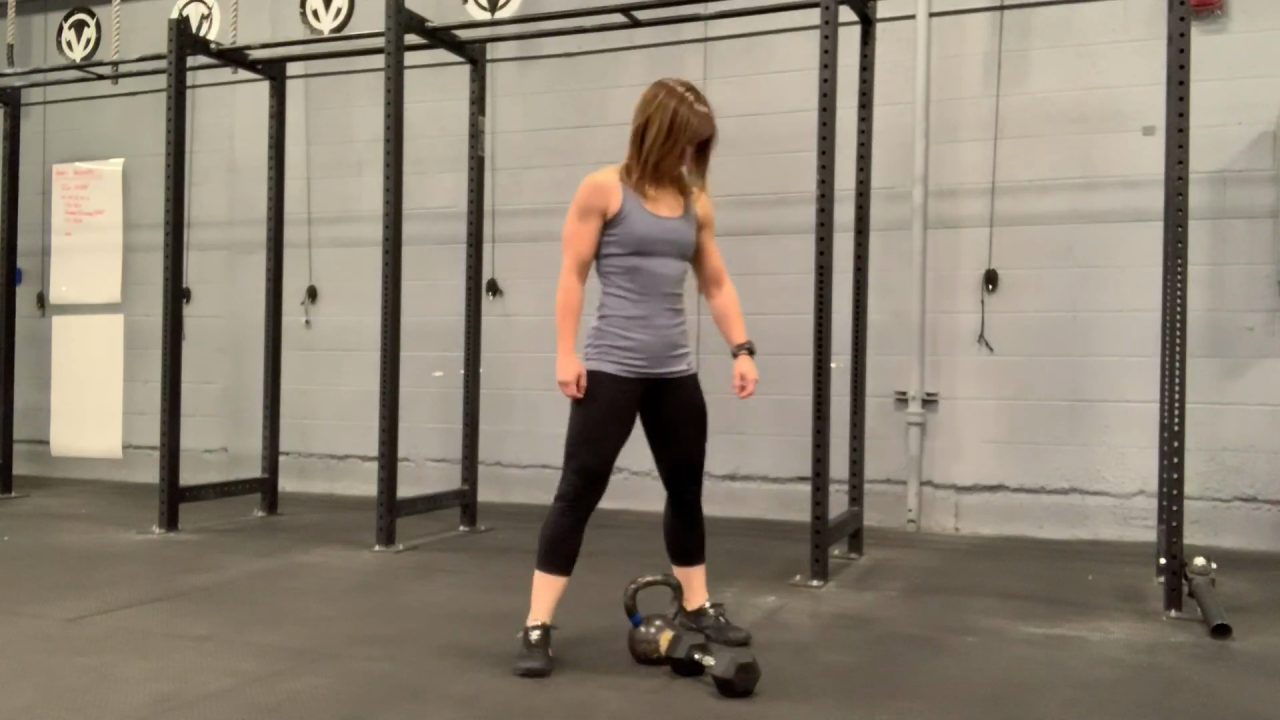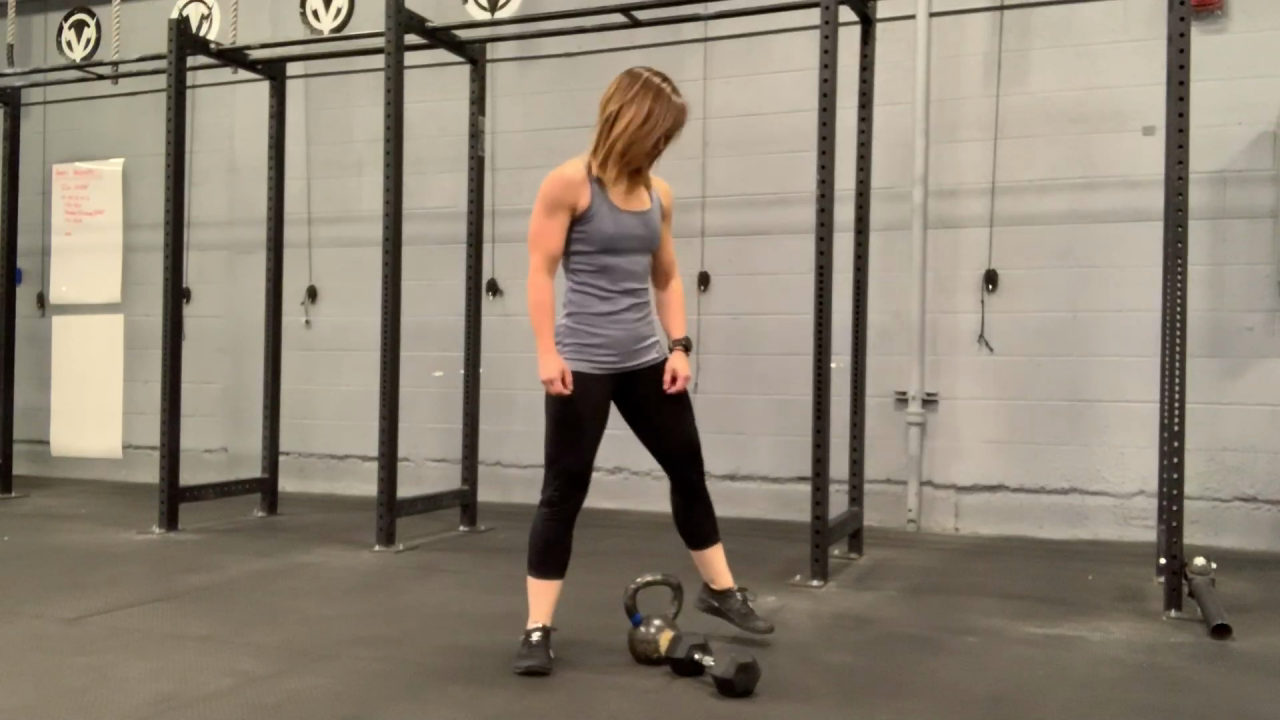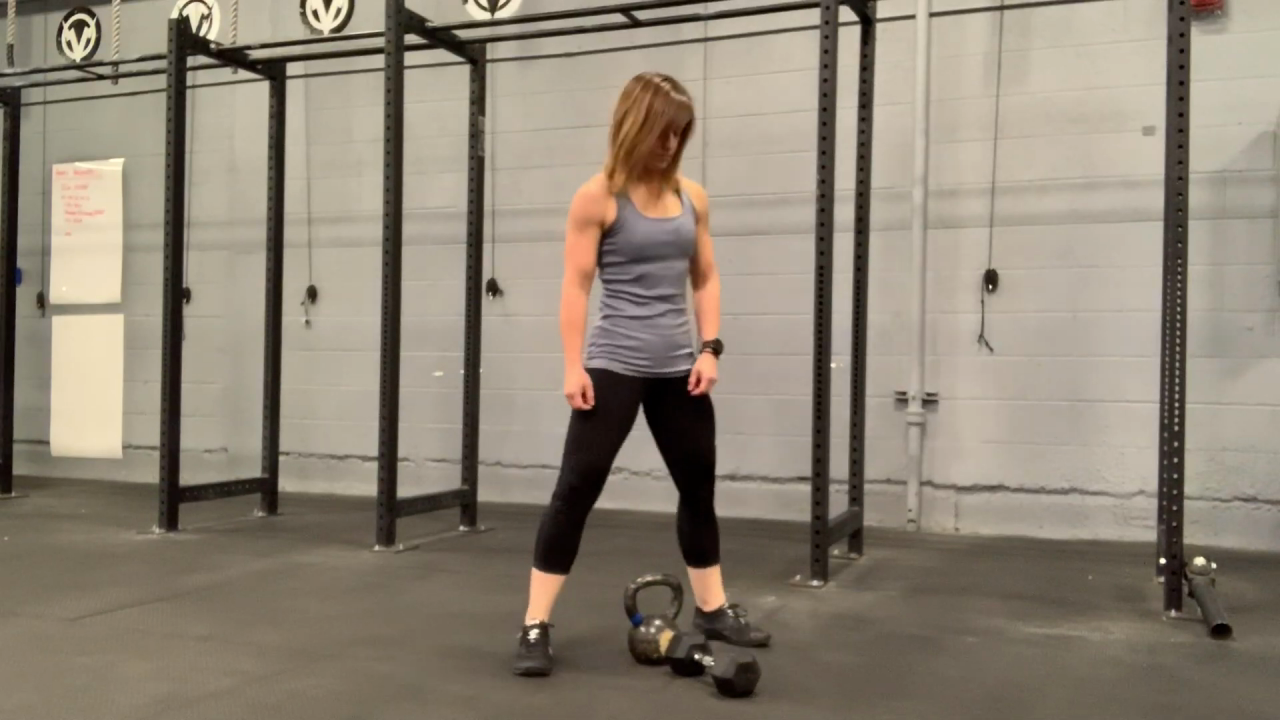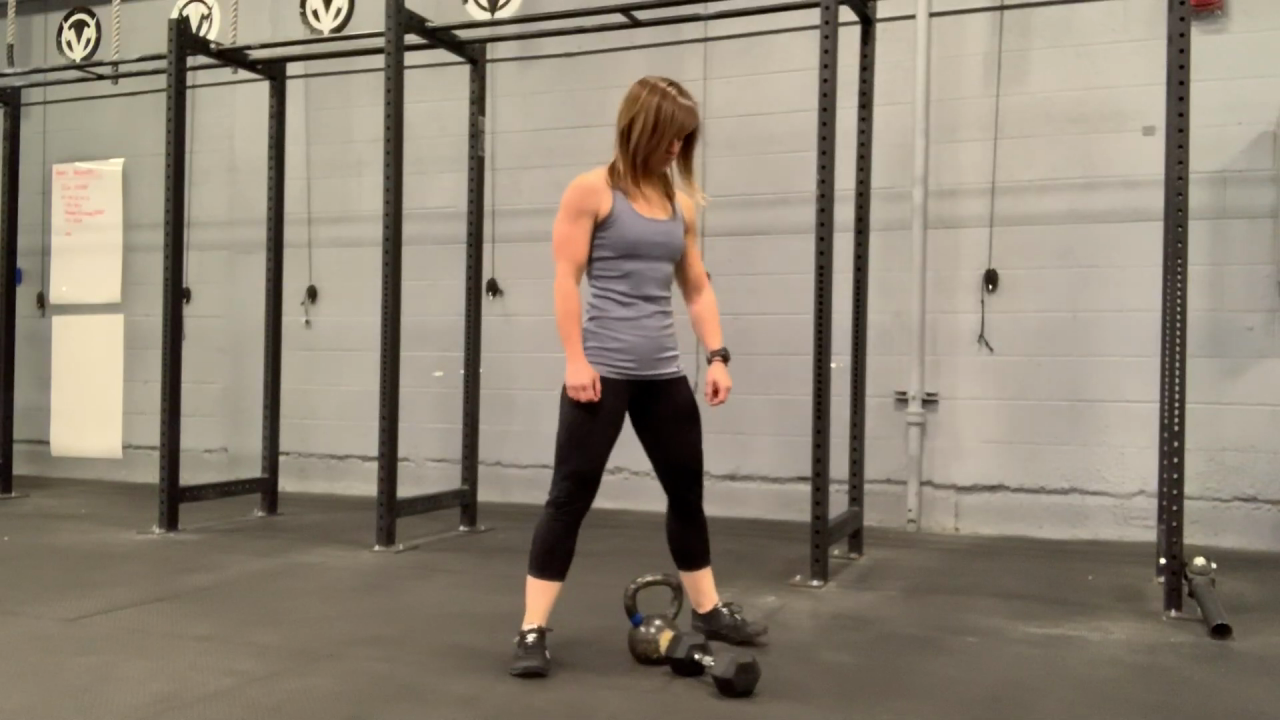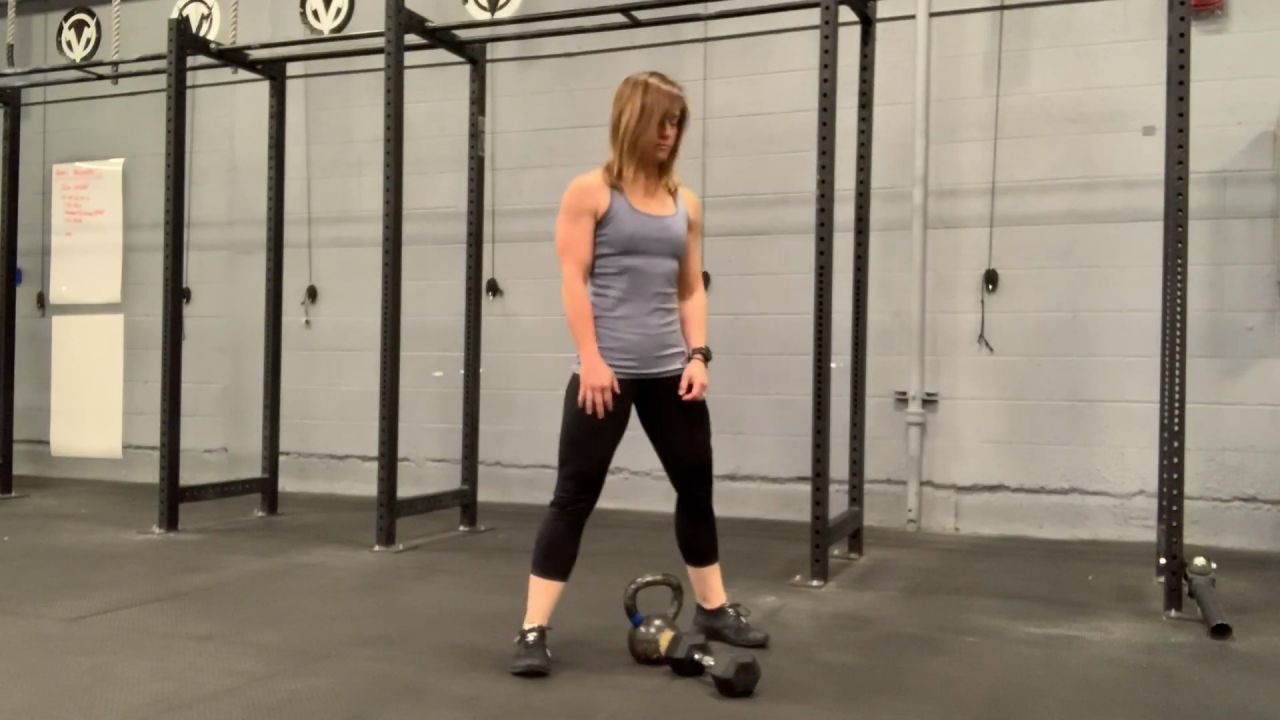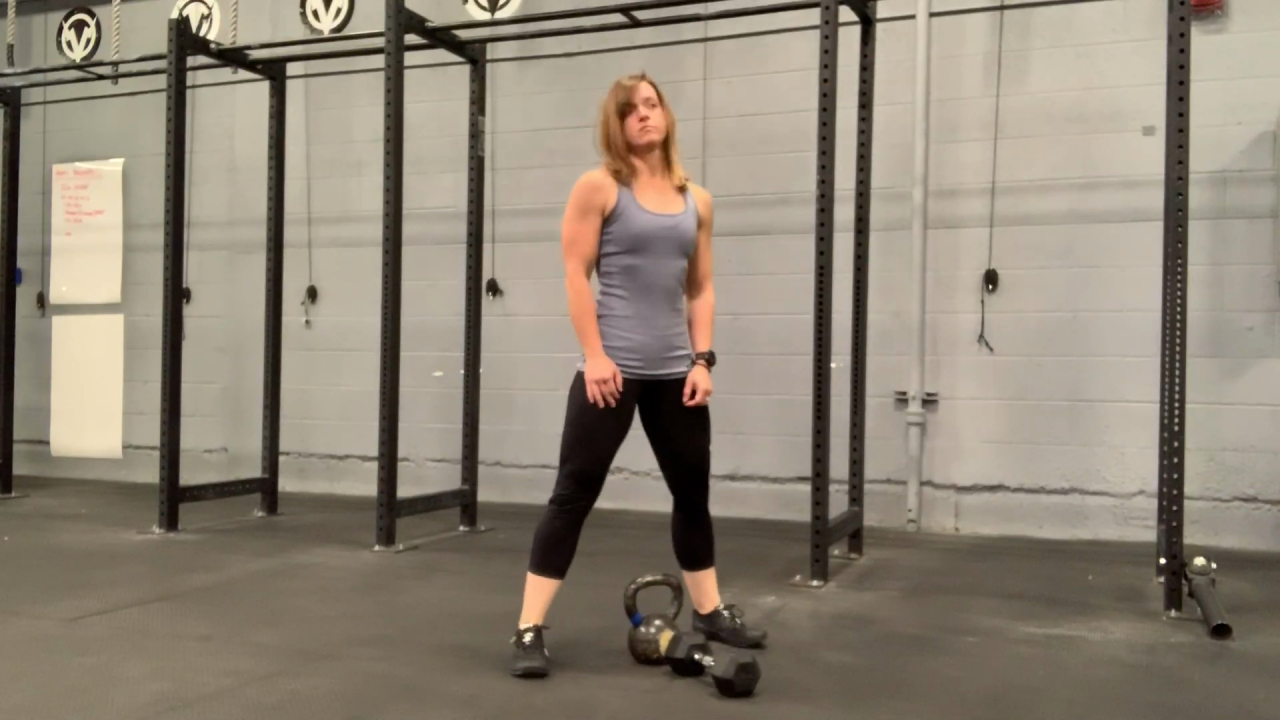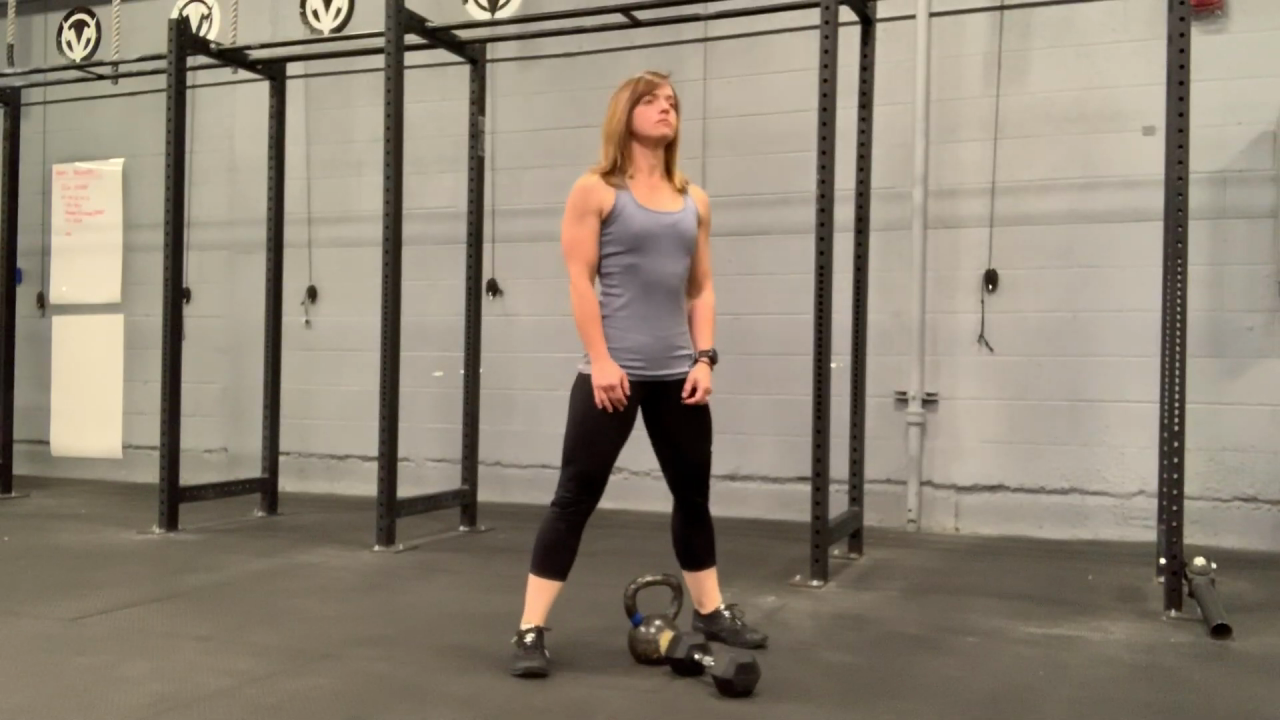
dt=0.3s
person 1, frame 1
left shoulder: (696, 203)
right shoulder: (603, 190)
left elbow: (717, 283)
right elbow: (573, 277)
left wrist: (742, 349)
right wrist: (567, 353)
left hip: (674, 367)
right hip: (611, 366)
left knee: (686, 486)
right knee: (580, 487)
left ankle: (697, 606)
right ankle: (537, 627)
person 1, frame 2
left shoulder: (657, 193)
right shoulder: (569, 182)
right elbow: (541, 272)
left wrist: (680, 346)
right wrist: (547, 353)
left hip: (645, 359)
right hip: (583, 362)
left knee: (688, 470)
right knee: (564, 491)
left ankle: (721, 588)
right ankle: (537, 629)
person 1, frame 3
left shoulder: (691, 197)
right shoulder: (598, 197)
left elbow: (706, 280)
right elbow: (577, 285)
left wrist: (710, 347)
right wrist: (573, 365)
left hip: (678, 367)
right hip: (614, 366)
left knee: (699, 487)
right knee: (577, 487)
left ankle: (713, 609)
right ankle: (535, 627)
person 1, frame 4
left shoulder: (682, 203)
right shoulder: (591, 190)
left elbow: (697, 288)
right elbow: (567, 278)
left wrist: (717, 356)
right wrist: (575, 360)
left hip: (664, 372)
right hip: (604, 368)
left knee: (687, 490)
right knee: (570, 494)
left ankle: (708, 609)
right ankle: (532, 630)
person 1, frame 5
left shoulder: (685, 202)
right shoulder: (591, 191)
left elbow: (691, 288)
right elbow: (573, 280)
left wrist: (698, 356)
right wrist: (590, 359)
left hip: (669, 371)
right hip: (608, 368)
left knee: (697, 487)
right knee: (574, 495)
left ankle: (714, 608)
right ankle: (533, 630)
person 1, frame 6
left shoulder: (697, 199)
right shoulder: (599, 187)
left elbow: (701, 287)
right elbow: (576, 276)
left wrist: (702, 360)
right wrist: (594, 356)
left hip: (674, 371)
right hip: (613, 367)
left knee: (693, 490)
right knee: (573, 493)
left ankle: (710, 610)
right ankle: (530, 629)
person 1, frame 7
left shoulder: (694, 200)
right shoulder: (596, 190)
left elbow: (701, 287)
right elbow: (581, 281)
left wrist: (704, 357)
right wrist: (599, 361)
left hip: (677, 372)
right hip: (615, 370)
left knee: (693, 493)
right knee: (576, 496)
left ankle: (711, 611)
right ankle: (530, 630)
